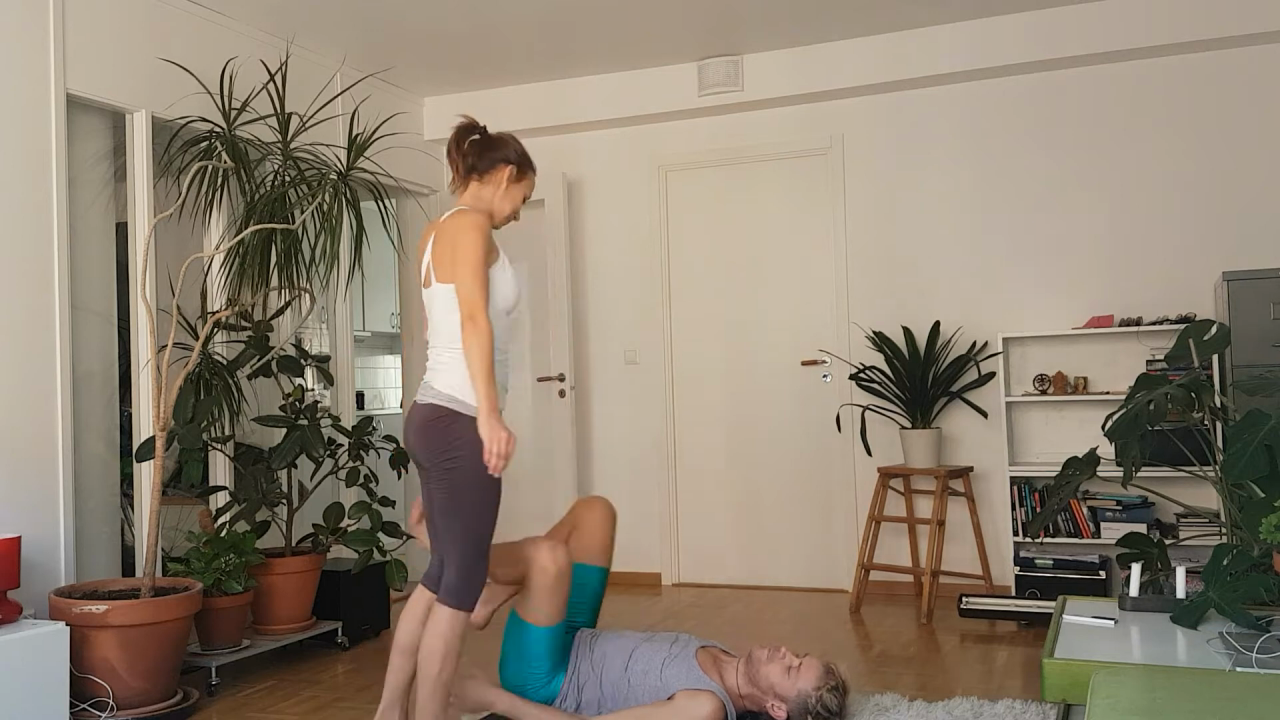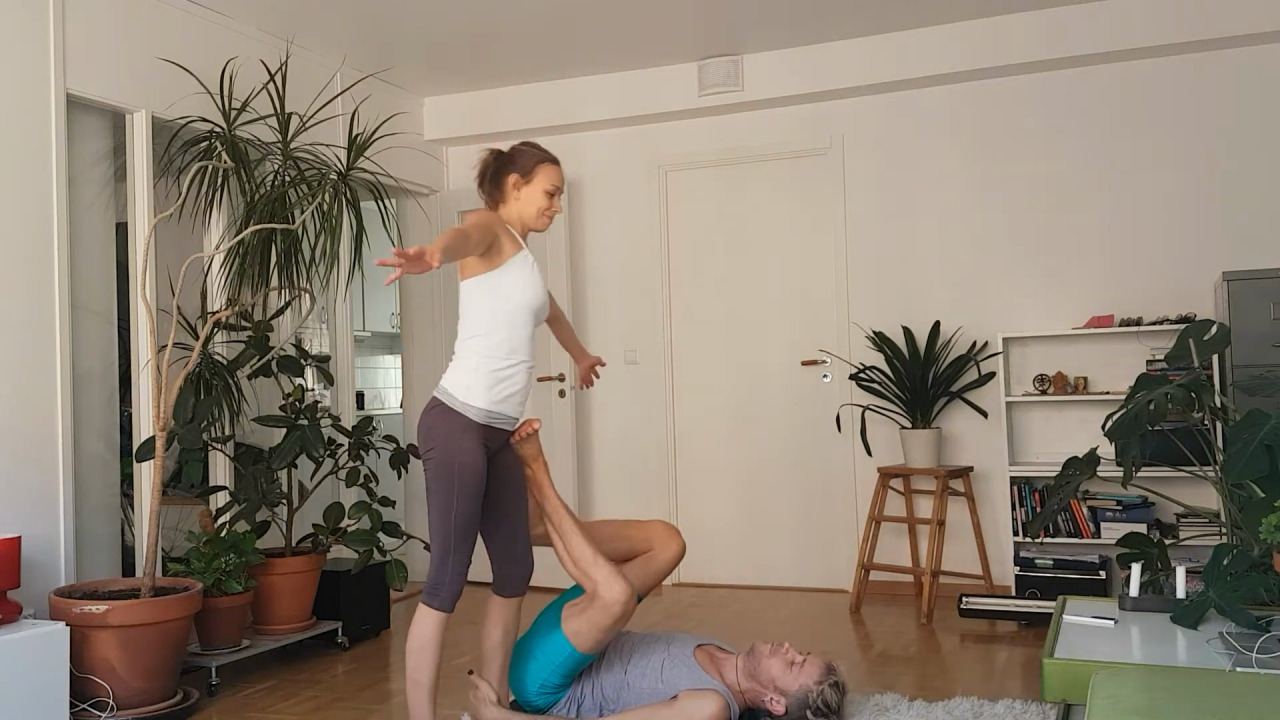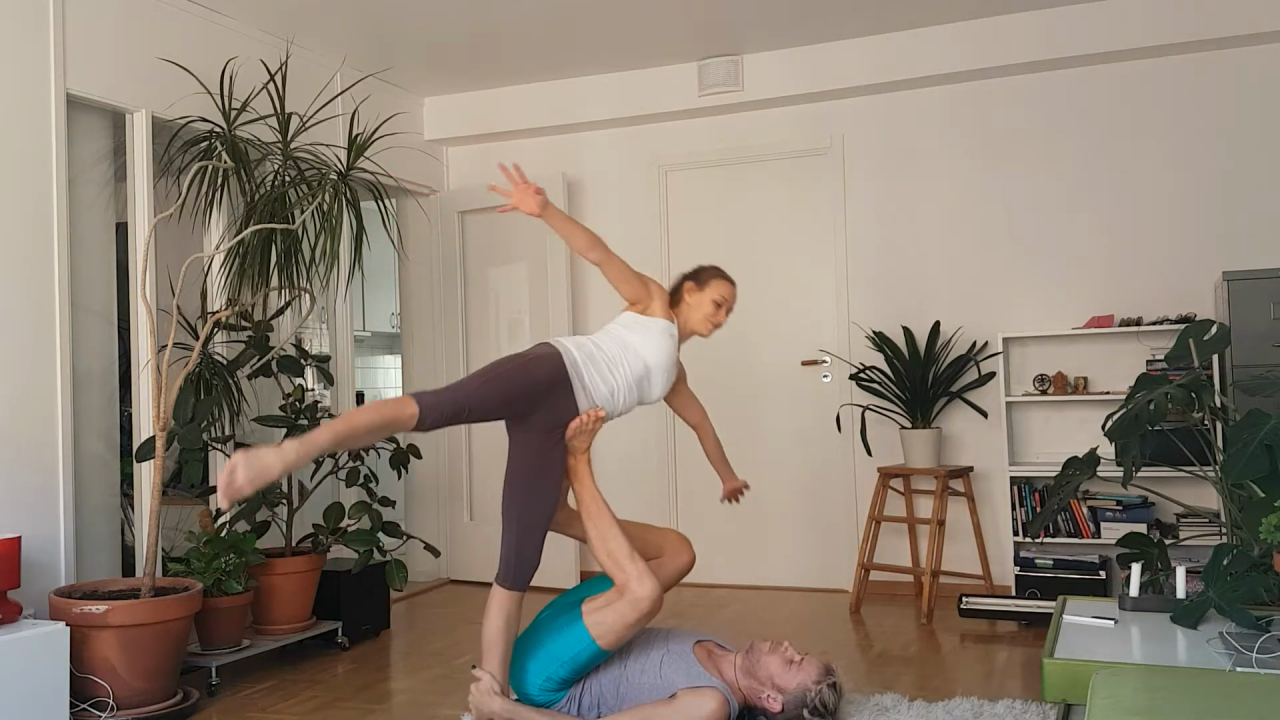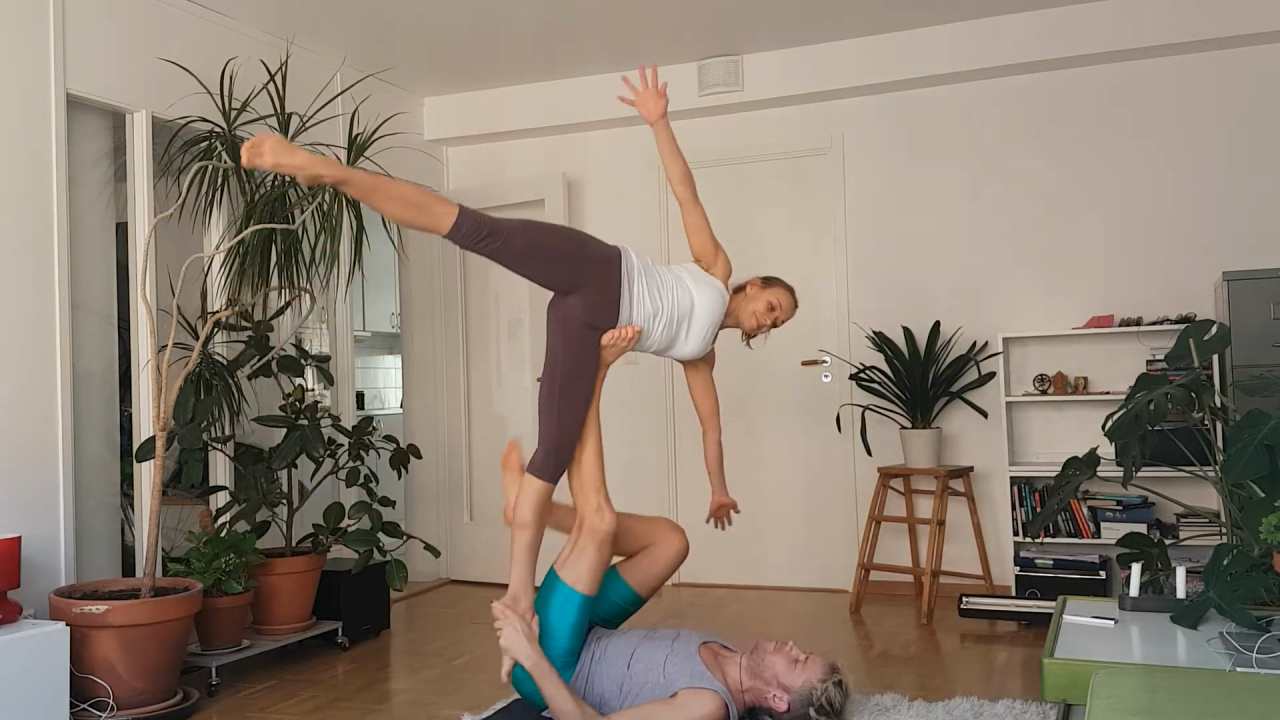
dt=1s
person 1, frame 1
left shoulder: (441, 232)
right shoulder: (471, 226)
right elbow: (474, 319)
right wrist: (488, 412)
left hip: (435, 416)
right hip: (459, 421)
left knee: (442, 574)
right knee: (461, 584)
person 1, frame 2
left shoulder: (524, 254)
right shoulder: (491, 231)
left elbow: (550, 310)
right elbow: (463, 236)
left wrist: (581, 356)
right wrist: (433, 254)
left hip: (499, 433)
right hip: (457, 423)
left knee: (514, 572)
right knee: (446, 580)
person 1, frame 3
left shoulder: (674, 376)
right shoulder: (651, 301)
left elbow: (700, 418)
right elbow: (598, 254)
left wrist: (727, 472)
right wrist: (547, 212)
left hip: (554, 422)
right hip: (548, 374)
left knee: (519, 566)
right knee: (431, 407)
right ankle: (284, 454)
person 1, frame 4
left shoulder: (700, 351)
right shoulder: (716, 266)
left elbow: (709, 416)
right elbow: (685, 193)
left wrist: (719, 487)
right wrist: (658, 121)
left hip: (591, 323)
right hip: (598, 271)
left knee: (555, 452)
right knee: (473, 227)
left ankle: (519, 592)
right ankle: (320, 169)
person 2, frame 1
right shoulder: (730, 665)
left hip: (542, 683)
right hip: (570, 647)
left knee: (550, 557)
right knee: (594, 511)
right ankle: (492, 596)
person 2, frame 2
right shoulder: (735, 665)
left hip: (545, 685)
right hip: (578, 658)
left knee: (616, 593)
right knee: (666, 540)
left ankle: (537, 477)
right ankle: (537, 525)
person 2, frame 3
right shoulder: (732, 665)
left hip: (542, 675)
left knee: (643, 590)
right knee: (677, 551)
left ankle: (577, 462)
right ankle: (557, 512)
person 2, frame 4
right shoulder: (737, 666)
left wrist: (532, 656)
left hip: (548, 668)
right hip: (586, 643)
left knee: (599, 521)
right knee: (668, 537)
left ankle: (593, 373)
